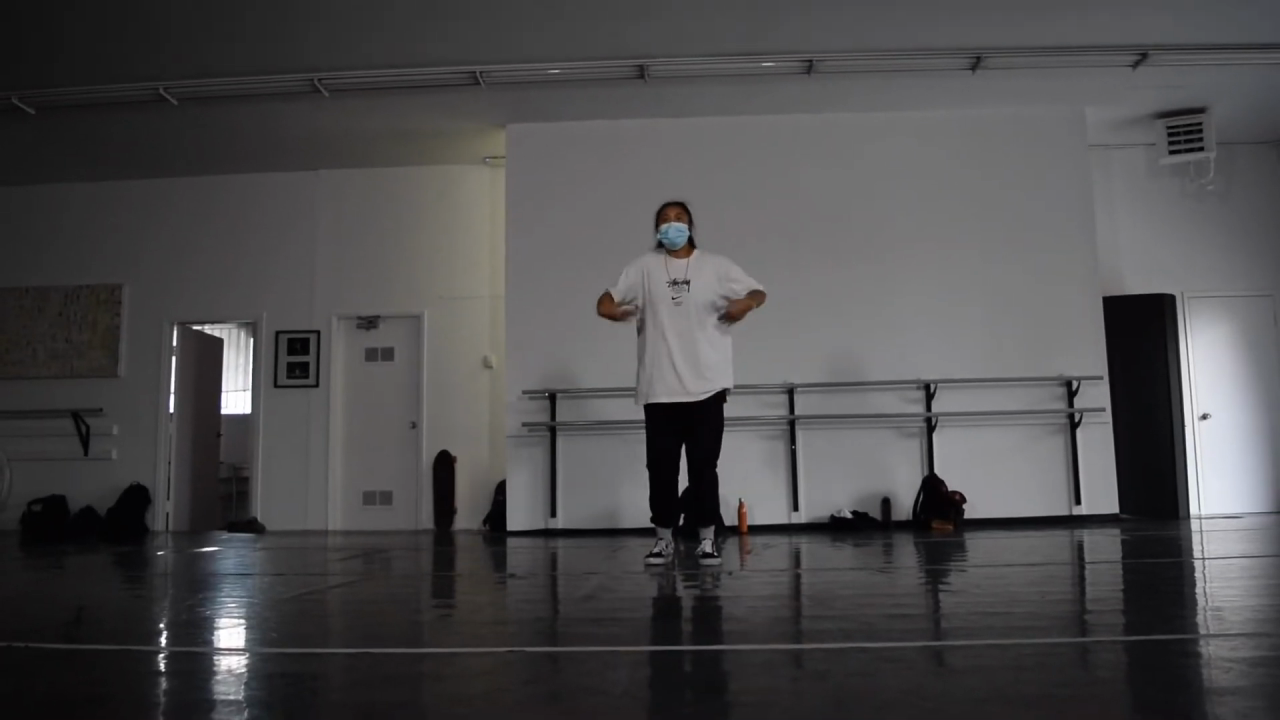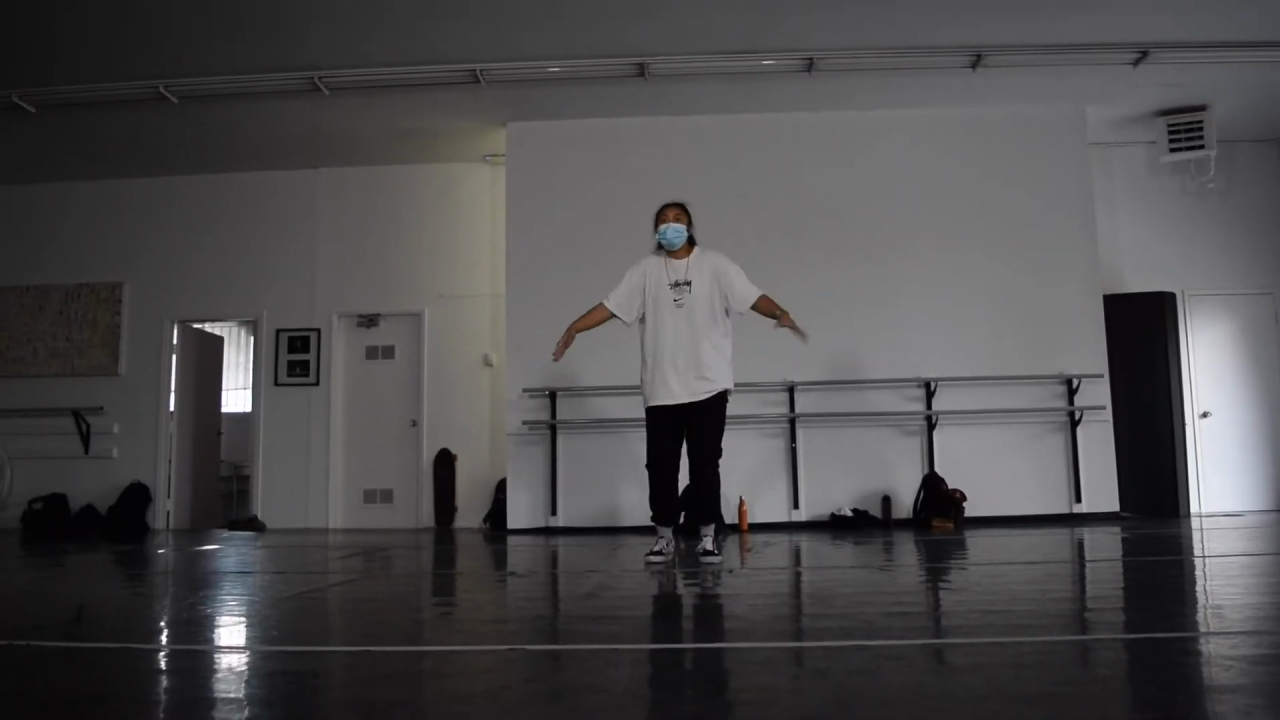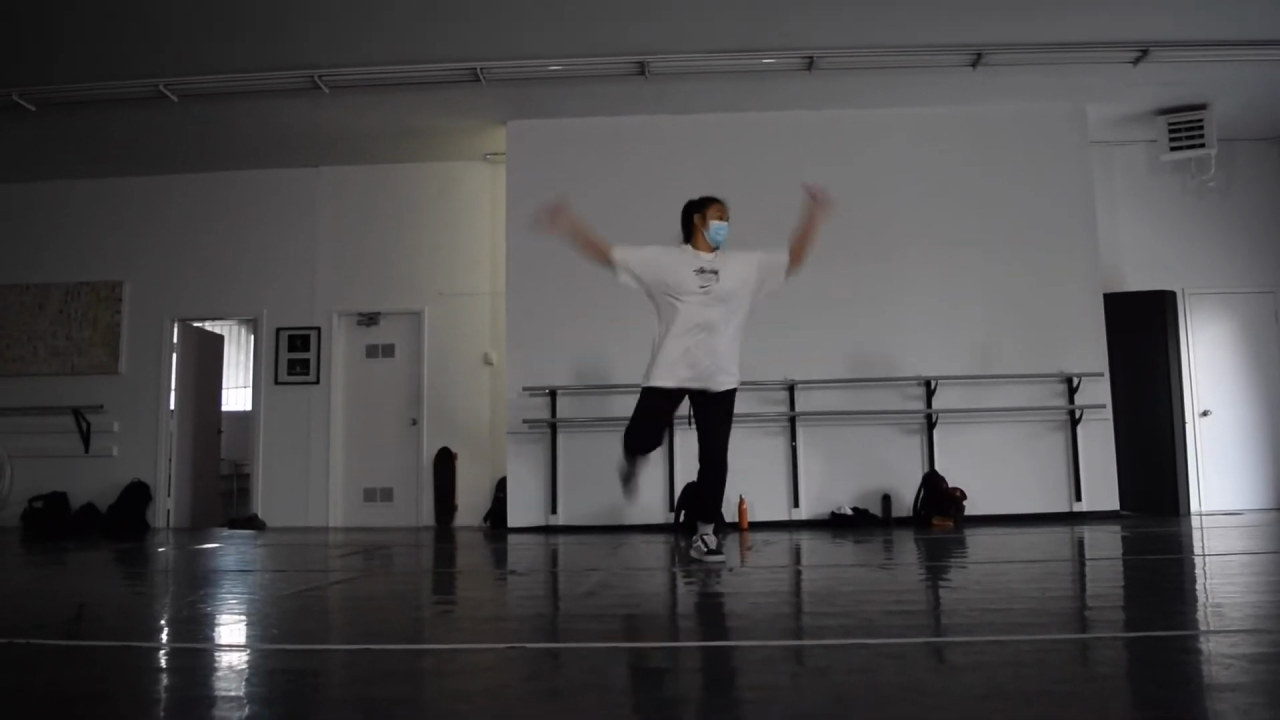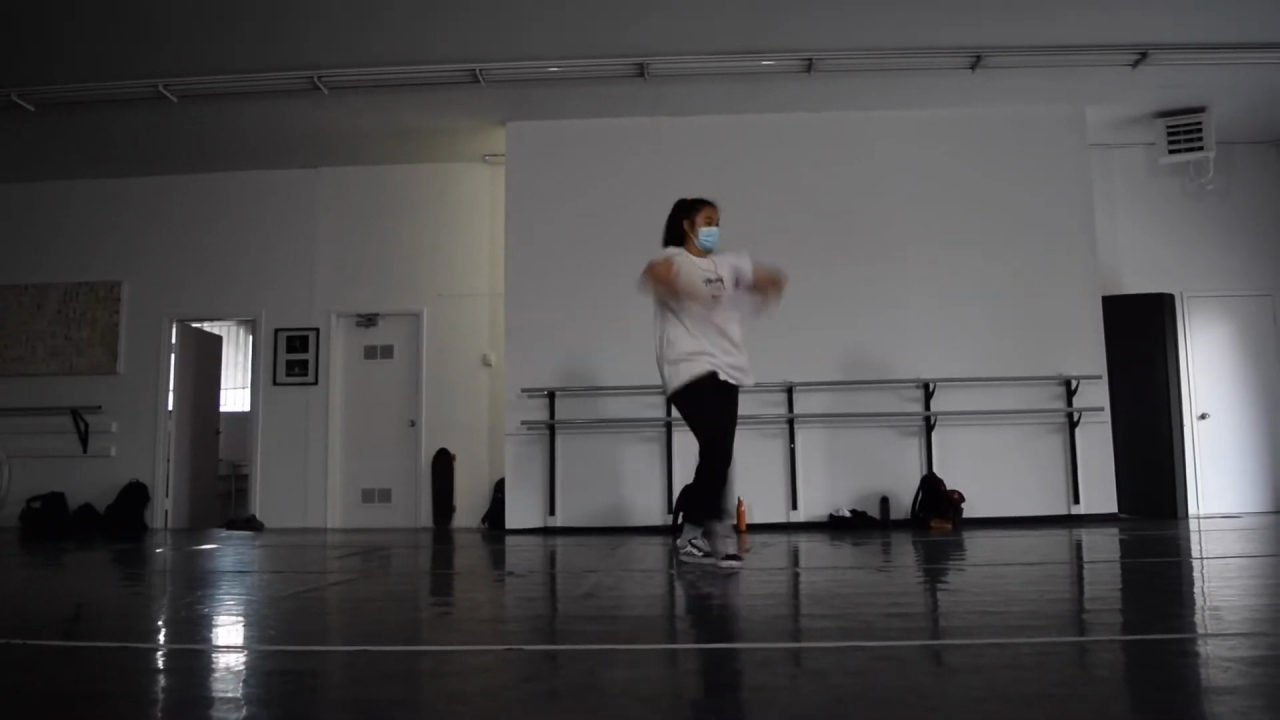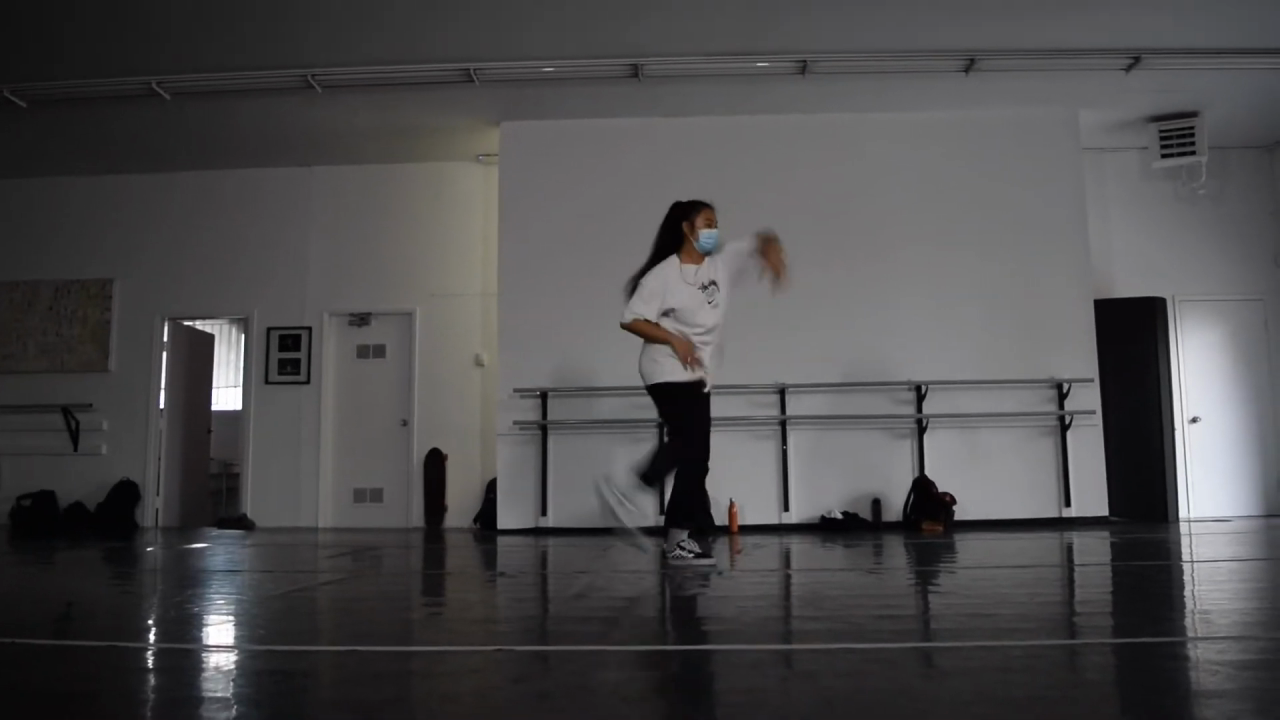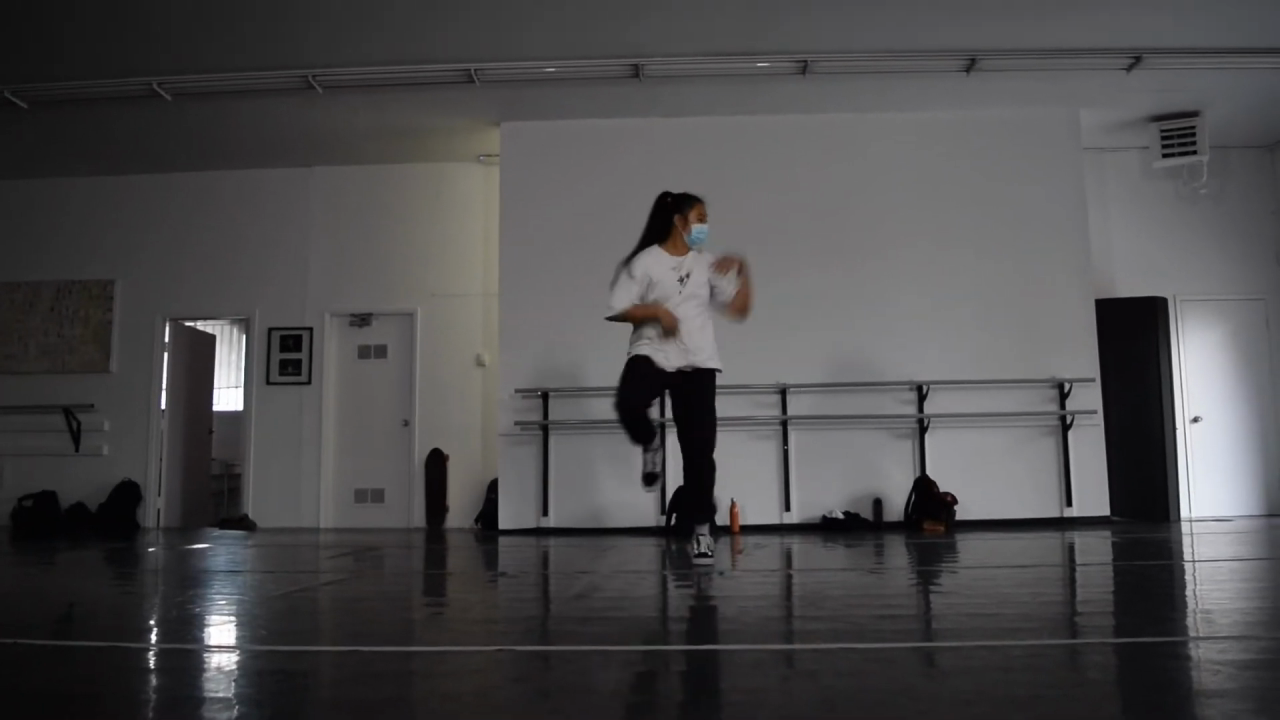
dt=0.3s
person 1, frame 1
left shoulder: (716, 265)
right shoulder: (644, 267)
left elbow: (757, 292)
right elbow: (610, 298)
left wrist: (745, 304)
right wrist: (611, 309)
left hip: (706, 385)
right hip: (659, 387)
left knee: (704, 463)
right knee: (661, 464)
left ankle: (707, 538)
right ankle: (664, 538)
person 1, frame 2
left shoulder: (715, 264)
right shoulder: (646, 270)
left elbow: (752, 298)
right elbow: (610, 307)
left wrist: (780, 314)
right wrist: (572, 330)
left hip: (707, 385)
right hip: (661, 388)
left knee: (705, 461)
right knee: (660, 464)
left ankle: (707, 537)
right ankle: (665, 537)
person 1, frame 3
left shoulder: (743, 265)
right shoulder: (663, 260)
left elbow: (791, 261)
right elbow: (608, 256)
left wrist: (812, 215)
right wrist: (568, 224)
left hip: (718, 377)
right hip: (669, 372)
left knee: (715, 458)
right knee: (642, 439)
left ankle: (706, 533)
right ankle: (631, 461)
person 1, frame 4
left shoulder: (729, 263)
right shoulder: (672, 260)
left elbow: (772, 278)
right elbow: (655, 273)
left wrist: (767, 282)
right wrist: (691, 293)
left hip: (726, 371)
right hip: (690, 371)
left knee: (719, 454)
right knee: (716, 445)
left ankle: (691, 535)
right ankle: (714, 530)
person 1, frame 5
left shoulder: (726, 258)
right shoulder: (664, 275)
left elbow: (767, 240)
right elbow: (631, 320)
left wrist: (772, 253)
right wrist: (676, 340)
left hip: (701, 375)
right hip: (670, 372)
left knee: (696, 457)
right knee: (689, 445)
left ankle: (679, 538)
right ankle: (630, 492)
person 1, frame 6
left shoulder: (706, 263)
right shoulder: (643, 262)
left elbow: (739, 310)
right elbow: (617, 309)
left wrist: (742, 271)
right wrist: (652, 310)
left hip: (698, 364)
right hip: (651, 355)
left knee: (699, 450)
right knee: (629, 404)
left ankle: (701, 531)
right ankle: (650, 447)
